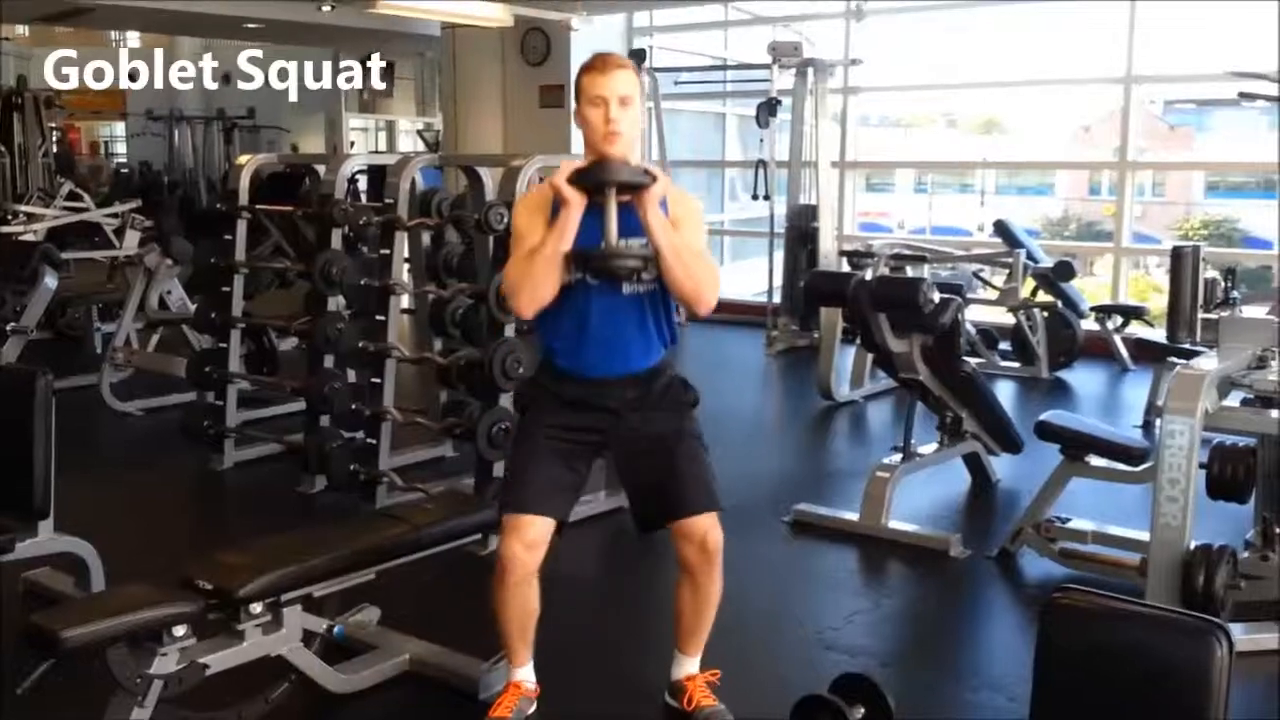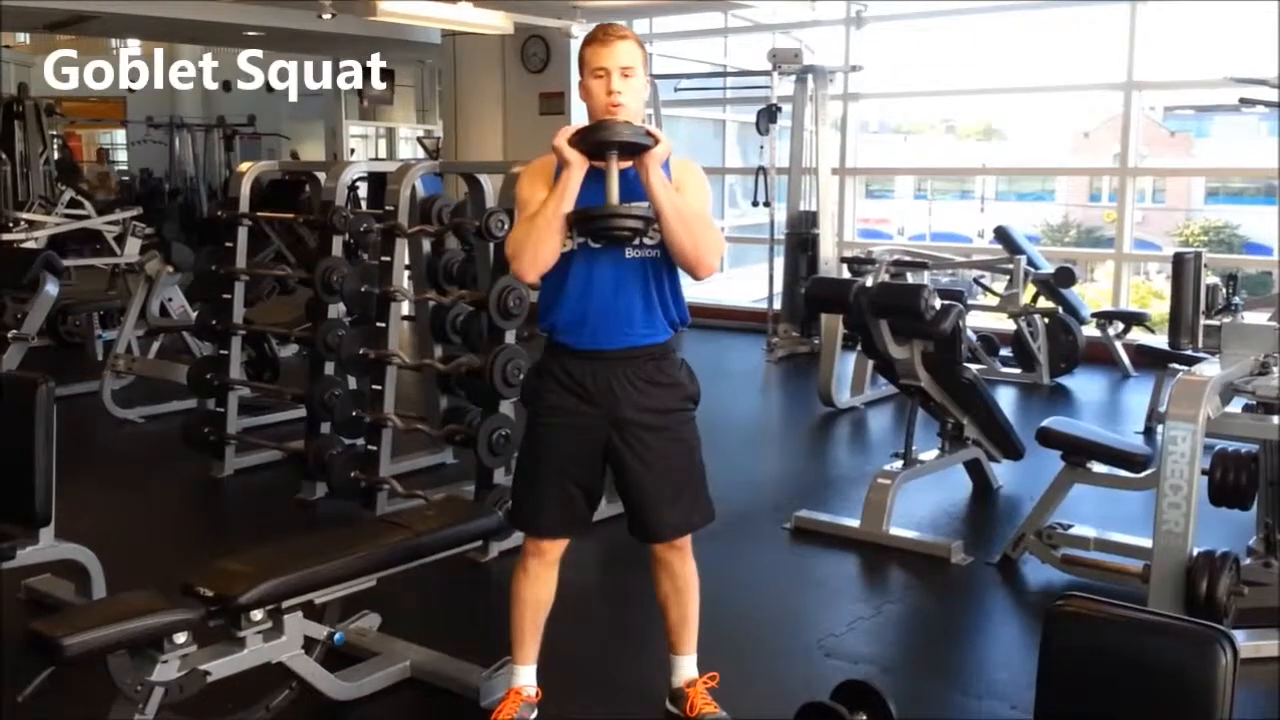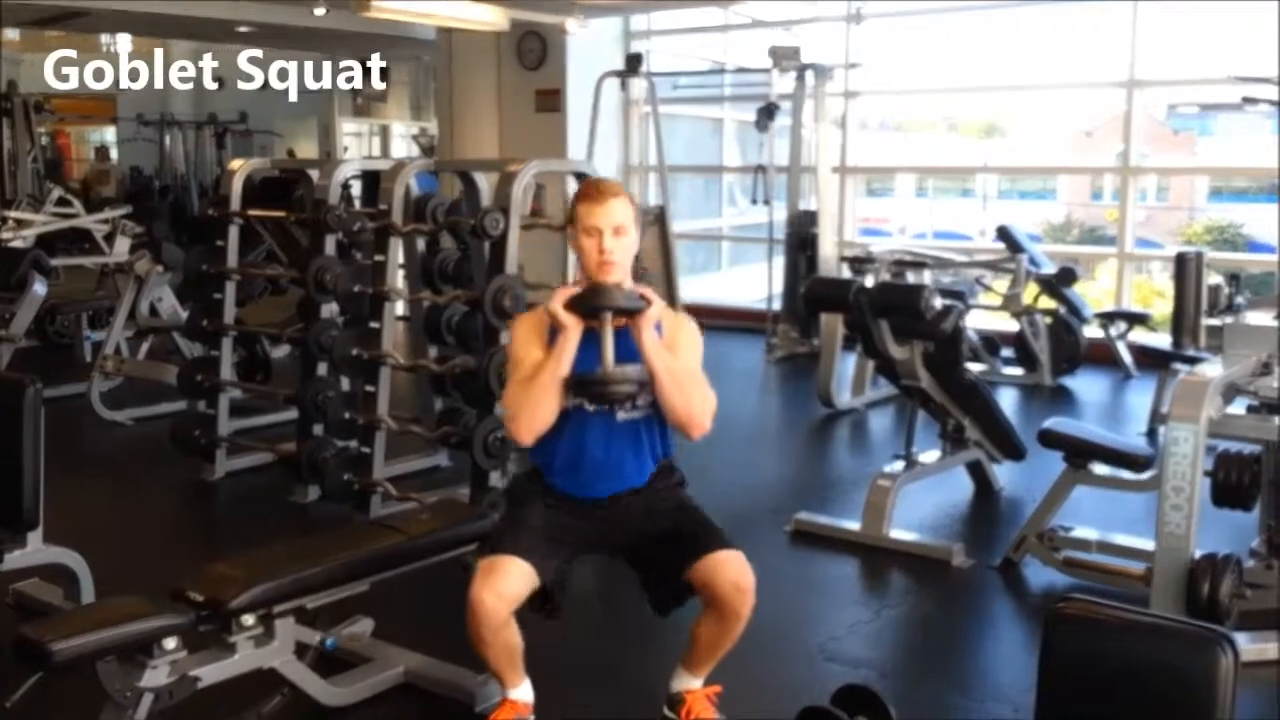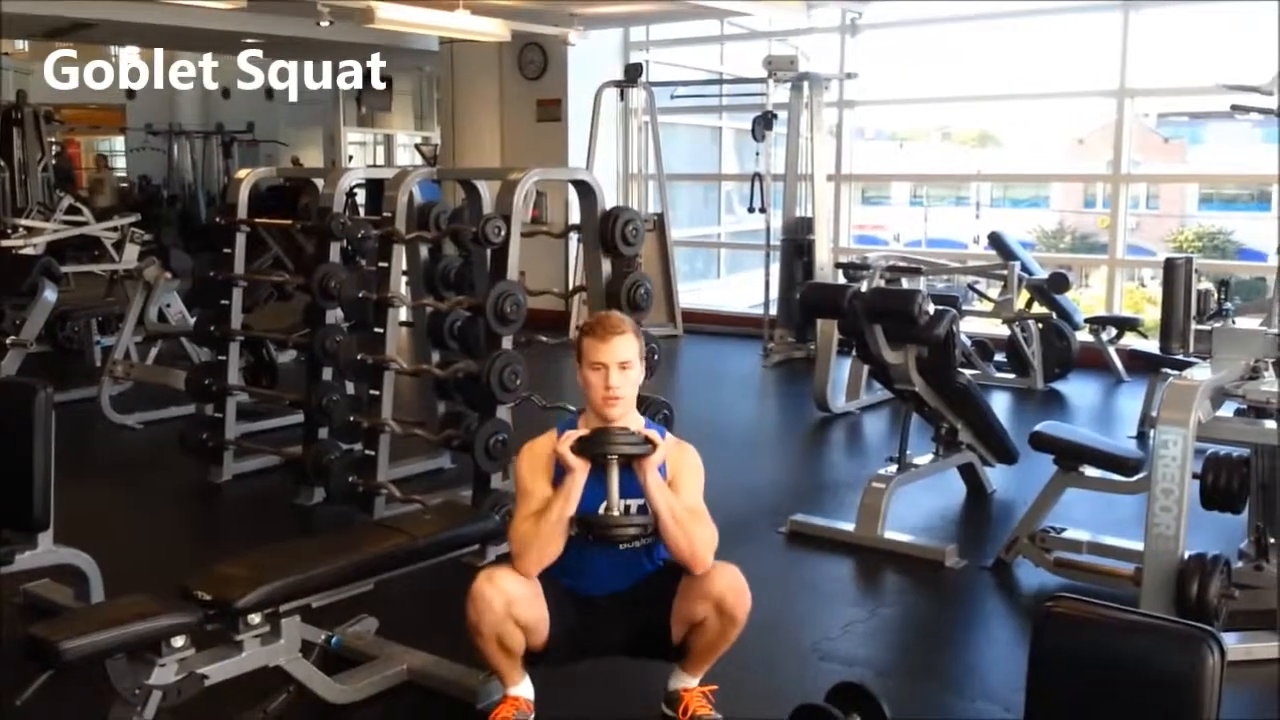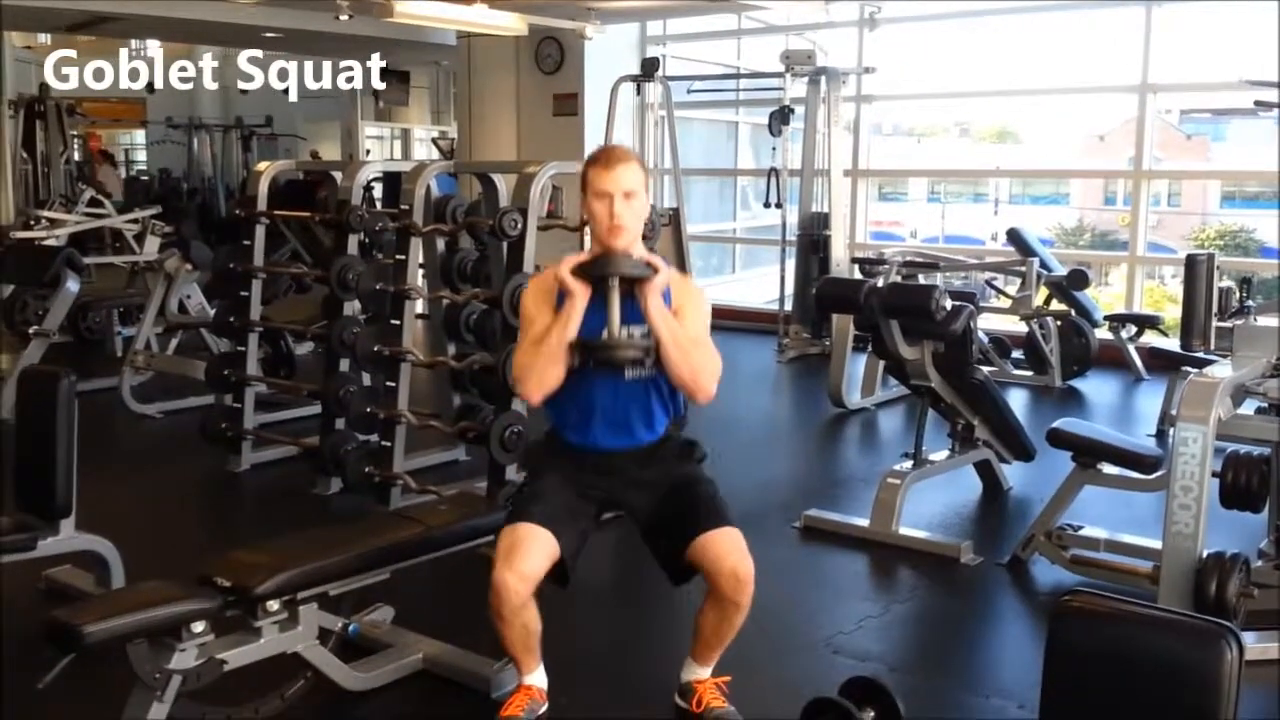
dt=0.7s
person 1, frame 1
left shoulder: (675, 202)
right shoulder: (542, 201)
left elbow: (704, 299)
right elbow: (524, 301)
left wrist: (649, 208)
right wrist: (571, 209)
left hip: (651, 394)
right hip: (563, 397)
left knee: (704, 542)
right knee: (518, 553)
person 1, frame 2
left shoulder: (680, 171)
right shoulder: (545, 171)
left elbow: (704, 262)
right elbow: (525, 266)
left wrist: (651, 174)
right wrist: (575, 173)
left hip: (651, 377)
right hip: (568, 377)
left knee: (672, 543)
right knee: (542, 546)
person 1, frame 3
left shoulder: (673, 325)
right shoulder: (537, 325)
left elbow: (696, 422)
right elbow: (524, 428)
left wrist: (645, 335)
right wrist: (570, 336)
left hip: (645, 493)
right hip: (557, 497)
left knee: (735, 584)
right knee: (488, 598)
person 1, frame 4
left shoulder: (677, 454)
right shoulder: (542, 453)
left elbow: (700, 561)
right elbow: (527, 563)
left wrist: (650, 477)
right wrist: (576, 476)
left hip: (646, 598)
right hip: (566, 602)
left knee: (728, 589)
right knee: (489, 593)
person 1, frame 5
left shoulder: (680, 290)
right shoulder: (549, 288)
left elbow: (703, 387)
right elbow: (531, 388)
left wrist: (651, 302)
right wrist: (576, 300)
left hip: (658, 458)
right hip: (571, 459)
left knee: (734, 574)
right knee: (510, 580)
